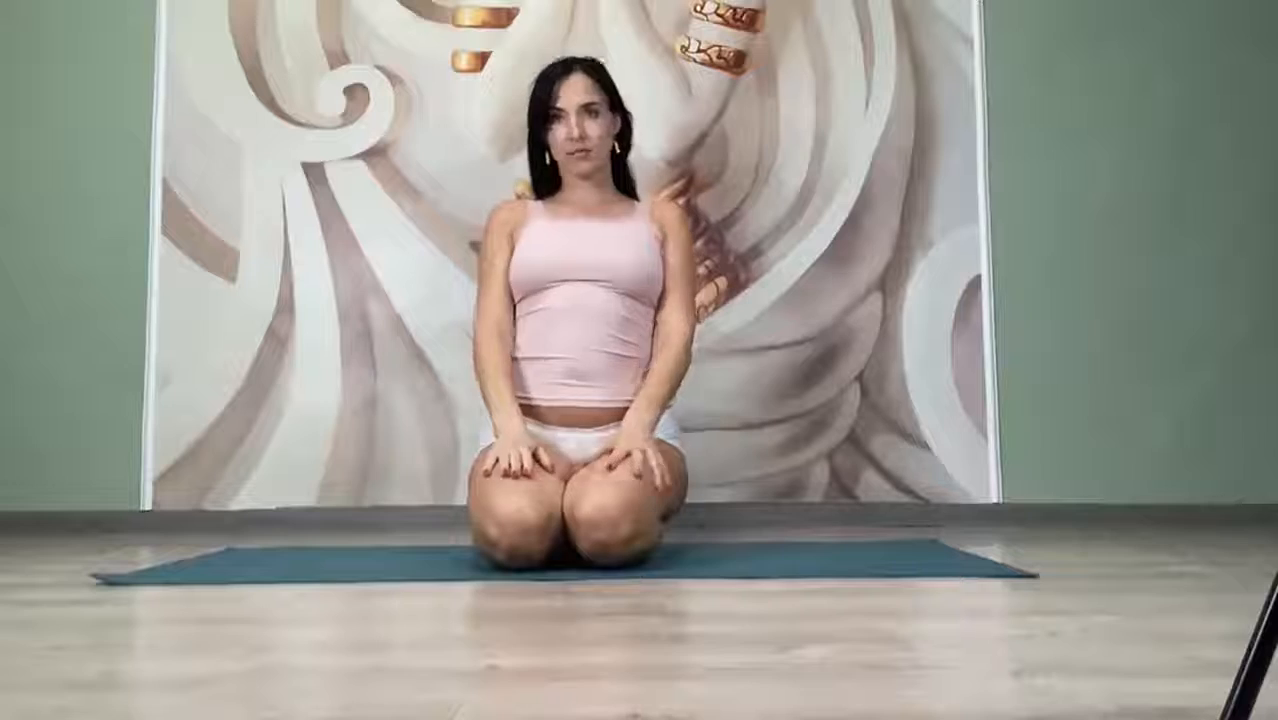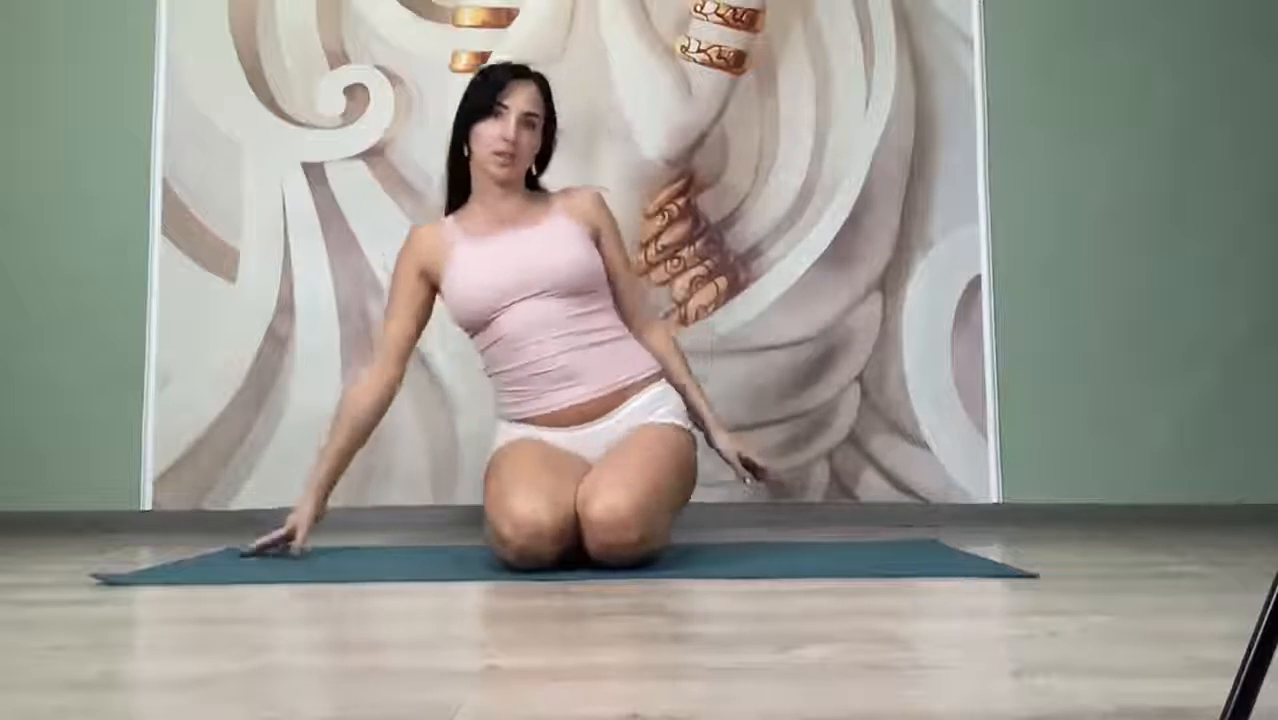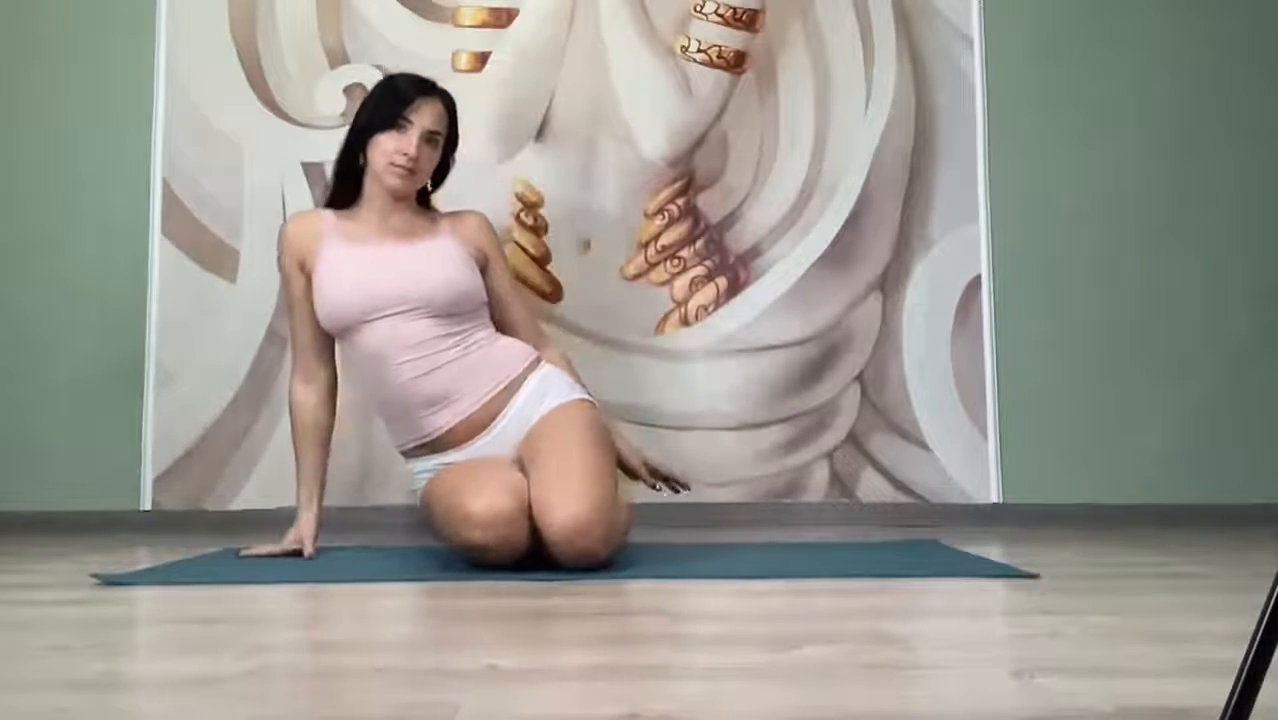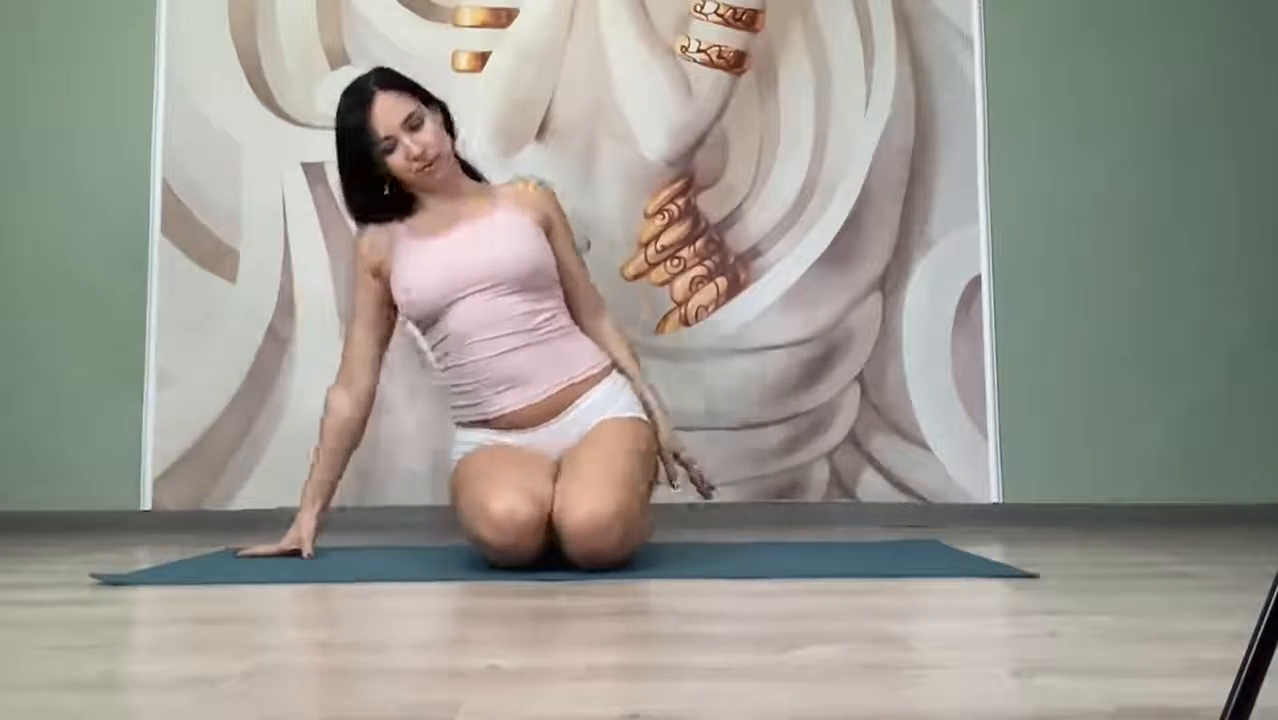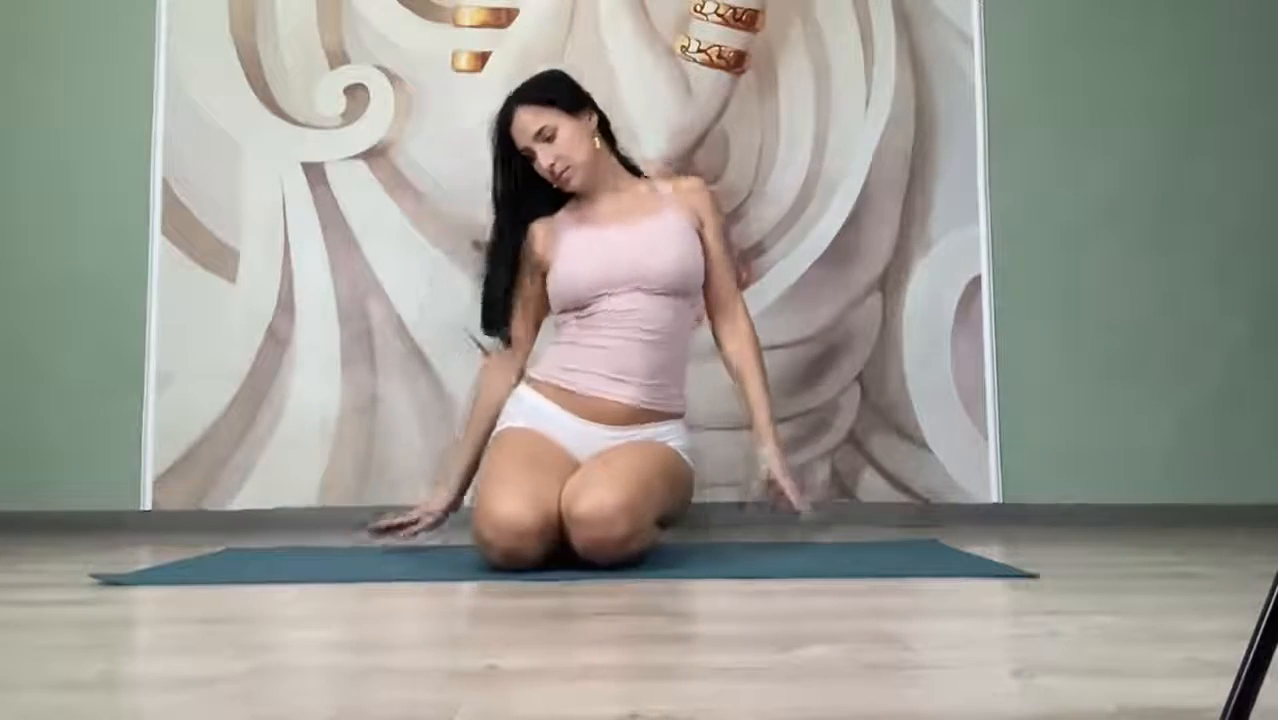
dt=1s
person 1, frame 1
left shoulder: (662, 218)
right shoulder: (512, 219)
left elbow: (676, 330)
right elbow: (492, 332)
left wrist: (639, 425)
right wrist: (509, 428)
left hip: (629, 430)
right hip: (530, 429)
left knee: (604, 525)
right knee: (512, 530)
left ankle: (641, 502)
right ankle: (564, 509)
person 1, frame 2
left shoulder: (582, 208)
right shoulder: (429, 246)
left elbow: (646, 325)
right elbow: (381, 373)
left wrist: (713, 426)
right wrist: (314, 496)
left hip: (641, 413)
right hip: (534, 435)
left knee: (617, 529)
right knee: (528, 535)
left ankle: (635, 500)
right ankle: (580, 507)
person 1, frame 3
left shoulder: (468, 231)
right shoulder: (306, 237)
right elbow: (312, 379)
left wrist: (613, 439)
right wrist: (308, 510)
left hip: (537, 404)
right hip: (446, 459)
left knee: (580, 537)
right knee: (492, 528)
left ankle: (607, 504)
right ankle: (533, 508)
person 1, frame 4
left shoulder: (528, 200)
right shoulder: (380, 247)
left elbow: (594, 317)
right elbow: (353, 386)
left wrist: (659, 418)
right wrist: (310, 510)
left hip: (596, 408)
right hip: (492, 439)
left knee: (596, 535)
right knee: (508, 529)
left ankle: (624, 505)
right ankle: (553, 502)
person 1, frame 5
left shoulder: (687, 199)
right shoulder: (541, 234)
left elbow: (731, 323)
right elbow: (506, 358)
left wrist: (768, 441)
right wrist: (451, 486)
left hip: (648, 435)
right hip: (543, 418)
left knee: (598, 525)
right knee: (507, 531)
left ankle: (640, 515)
right ankle: (556, 510)
